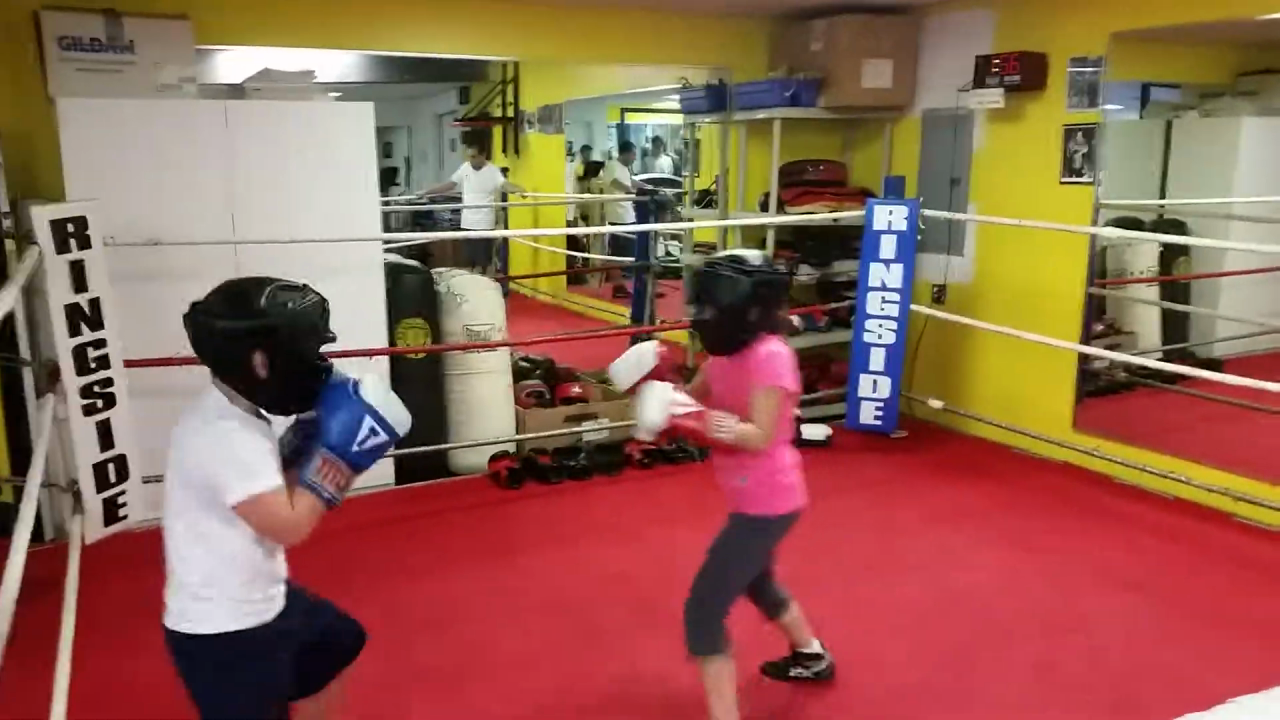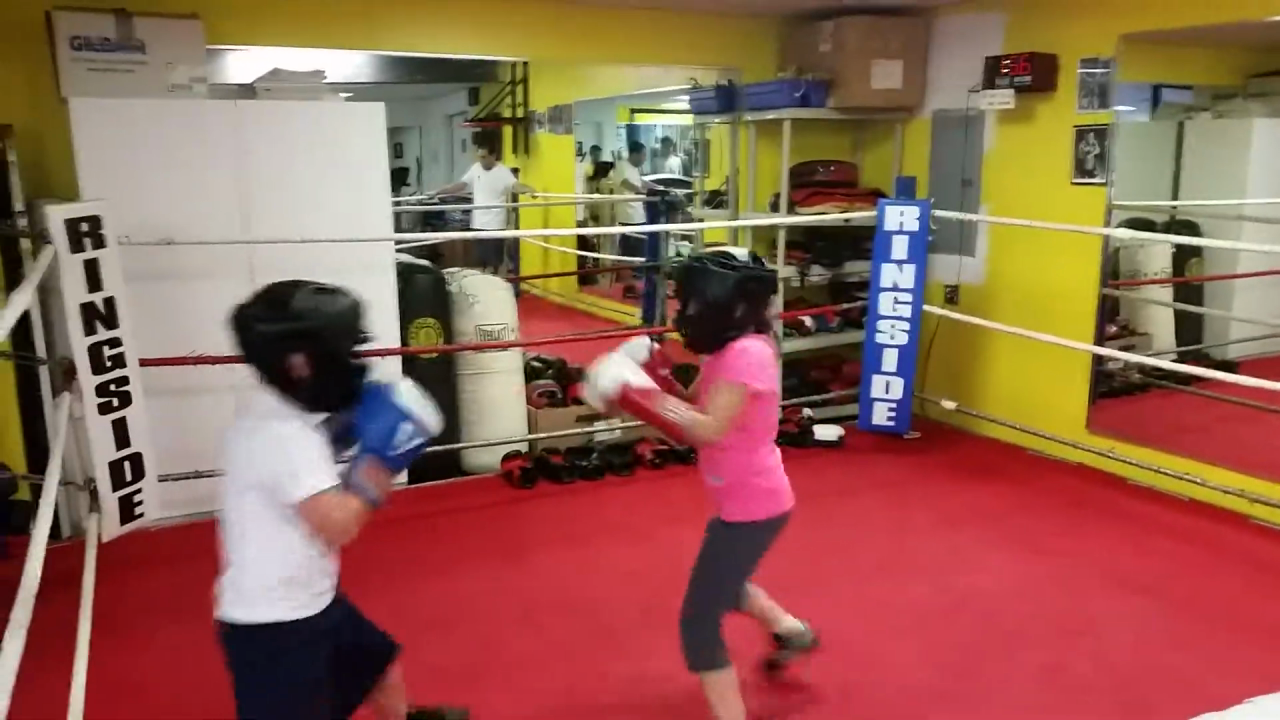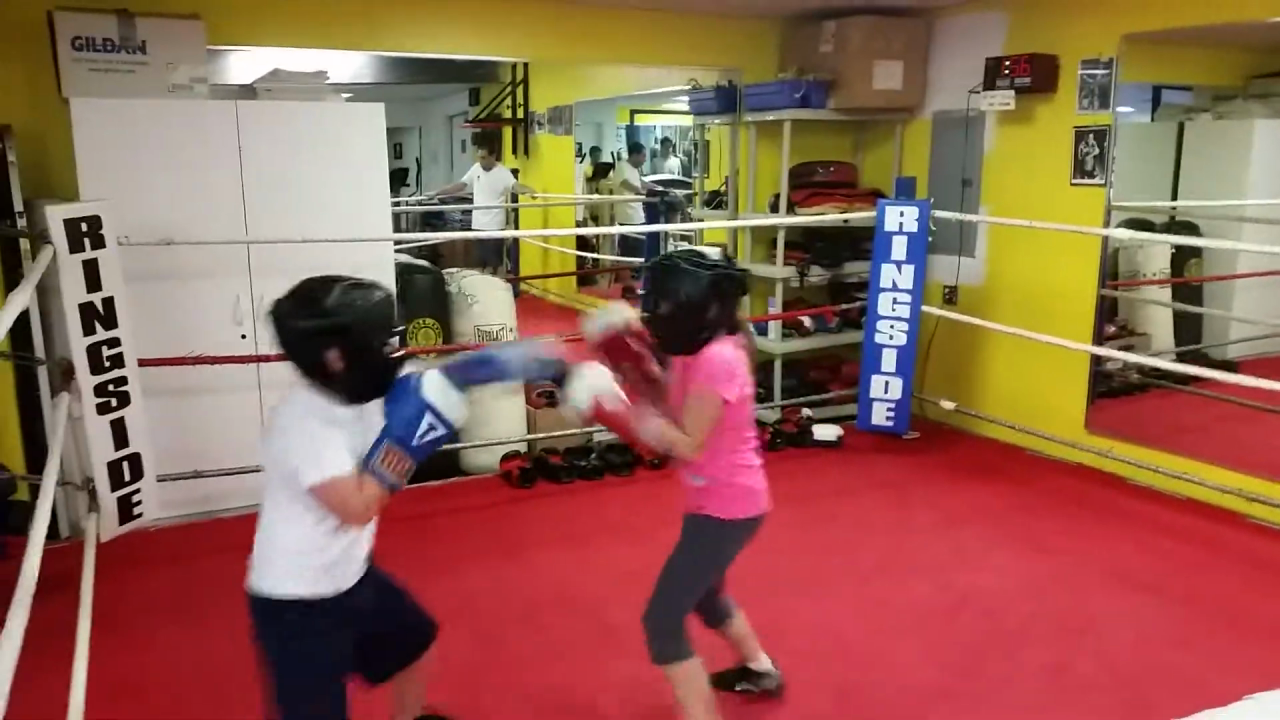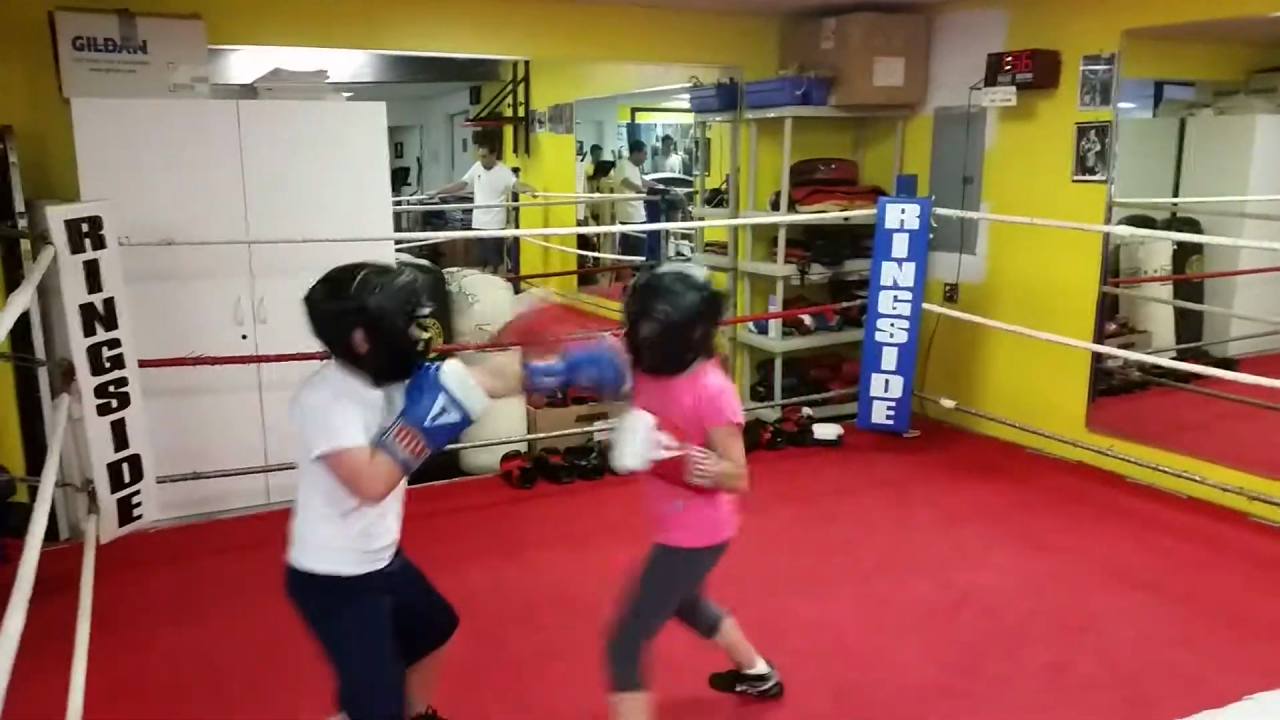
dt=0.1s
person 1, frame 1
left shoulder: (769, 358)
right shoulder: (734, 354)
left elbow: (758, 438)
right elbow: (704, 403)
left wrist: (687, 419)
right wrist: (659, 379)
left hip: (767, 505)
right hip: (758, 500)
left knee: (702, 614)
right knee: (754, 581)
right ankle: (813, 656)
person 1, frame 2
left shoulder: (747, 355)
right shoulder: (723, 350)
left elbow: (708, 431)
right elbow: (693, 408)
left wrist: (639, 398)
right wrist: (655, 381)
left hip: (752, 509)
right hip: (748, 502)
left knee: (698, 623)
right knee: (724, 580)
right ankle: (789, 630)
person 1, frame 3
left shoulder: (719, 364)
right shoulder: (688, 354)
left elbow: (684, 444)
right elbow: (670, 399)
left wrist: (616, 411)
right wrist: (633, 353)
left hip: (729, 508)
right hip: (726, 502)
left knee: (662, 619)
right knee: (704, 597)
right ankle: (759, 671)
person 1, frame 4
left shoulder: (710, 390)
right shoulder: (651, 366)
left elbow: (734, 477)
left wrist: (675, 459)
left hip: (693, 535)
right hip: (678, 526)
left knee: (623, 647)
right knee: (687, 606)
right ankle: (757, 671)
person 2, frame 1
left shoulder: (232, 410)
right shoulder: (223, 434)
left elbow: (268, 480)
right elbow: (289, 525)
left wrist: (311, 432)
right wrist: (340, 448)
left hip: (262, 605)
right hip: (224, 632)
left knee: (340, 643)
person 2, frame 2
left shoulder: (283, 412)
right shoulder: (280, 434)
right elbow: (340, 527)
left wrist: (345, 428)
right wrist: (382, 451)
left hip: (309, 604)
right hip: (271, 626)
left knee: (377, 658)
person 2, frame 3
left shoulder: (351, 391)
right shoulder: (300, 418)
left elbow: (425, 386)
right elbow: (355, 508)
left wrist: (482, 364)
right wrist: (404, 437)
left hip: (347, 577)
right hip: (296, 601)
left knee: (411, 639)
person 2, frame 4
left shoulder: (390, 377)
right shoulder: (322, 396)
left elbow: (479, 380)
right elbow: (371, 484)
left wrist: (565, 366)
right wrist: (421, 421)
left hip: (379, 561)
right hip: (333, 579)
left knee: (434, 631)
